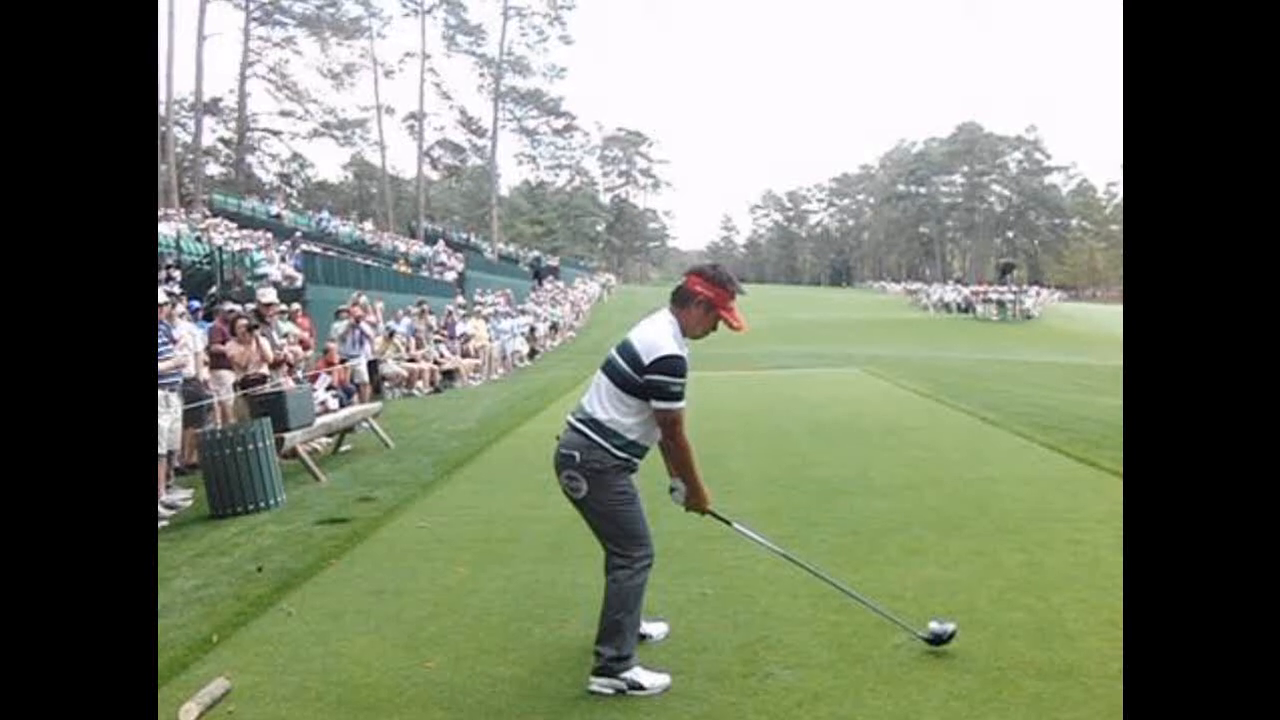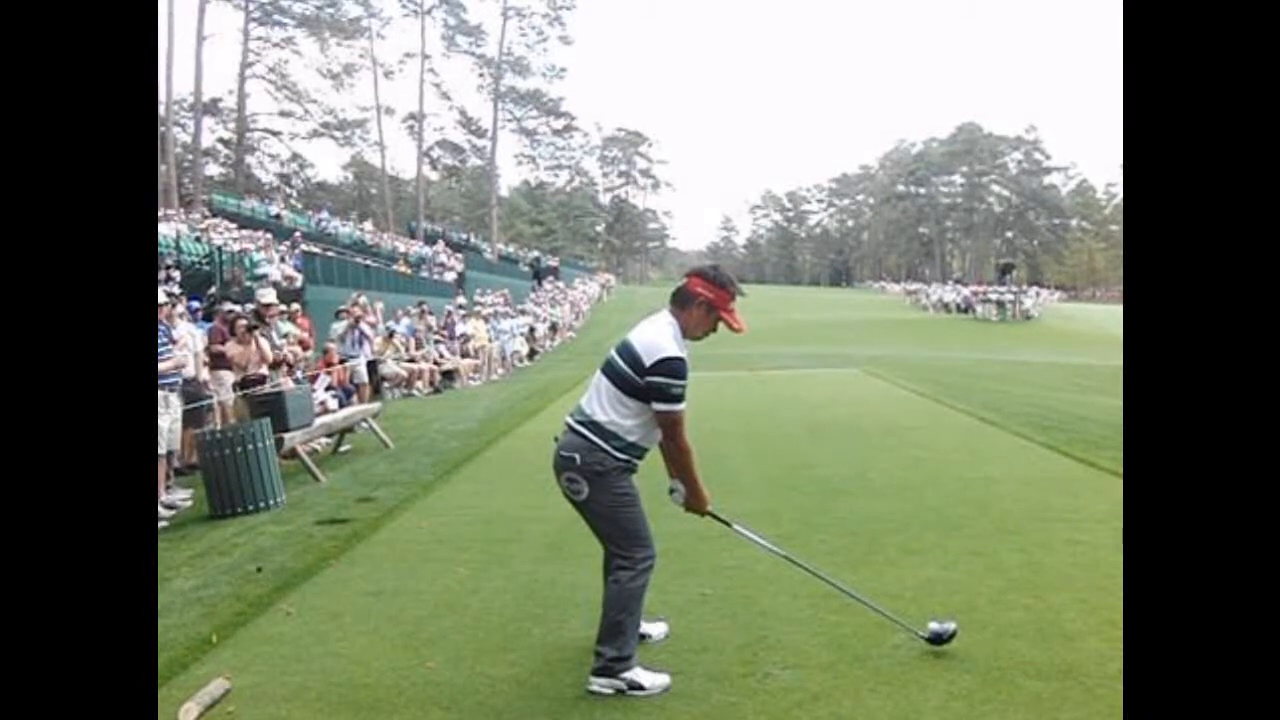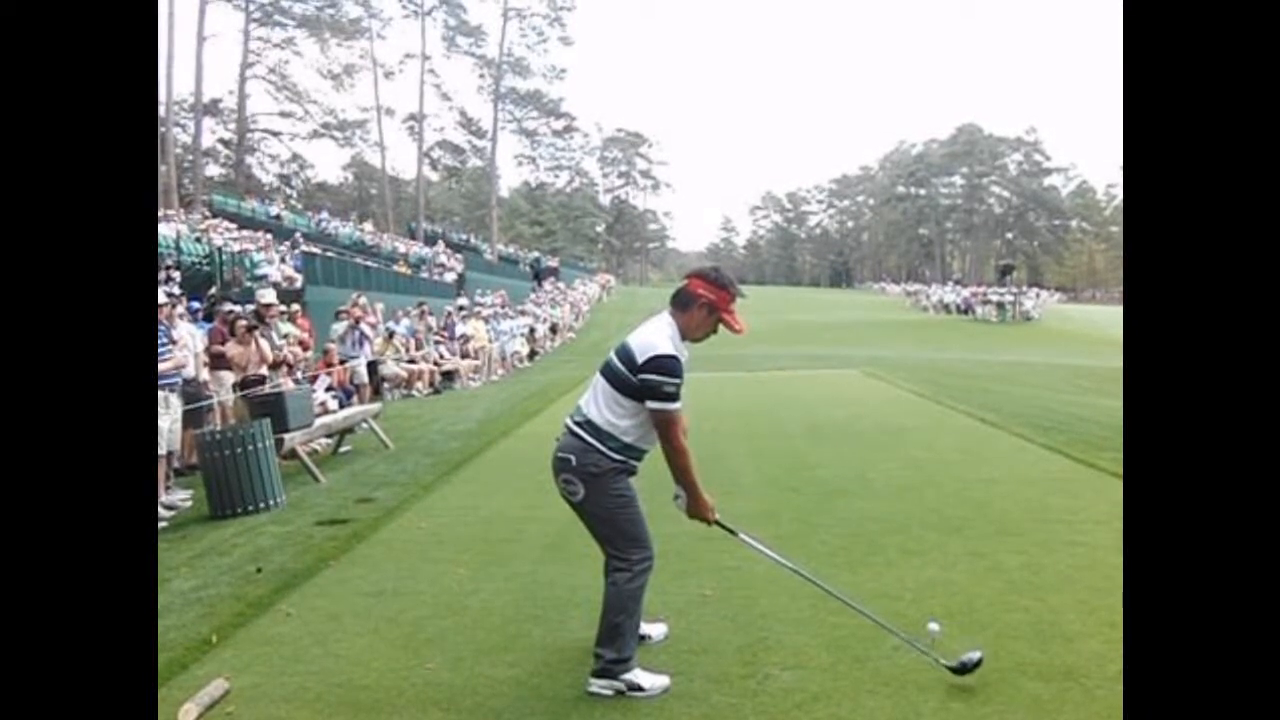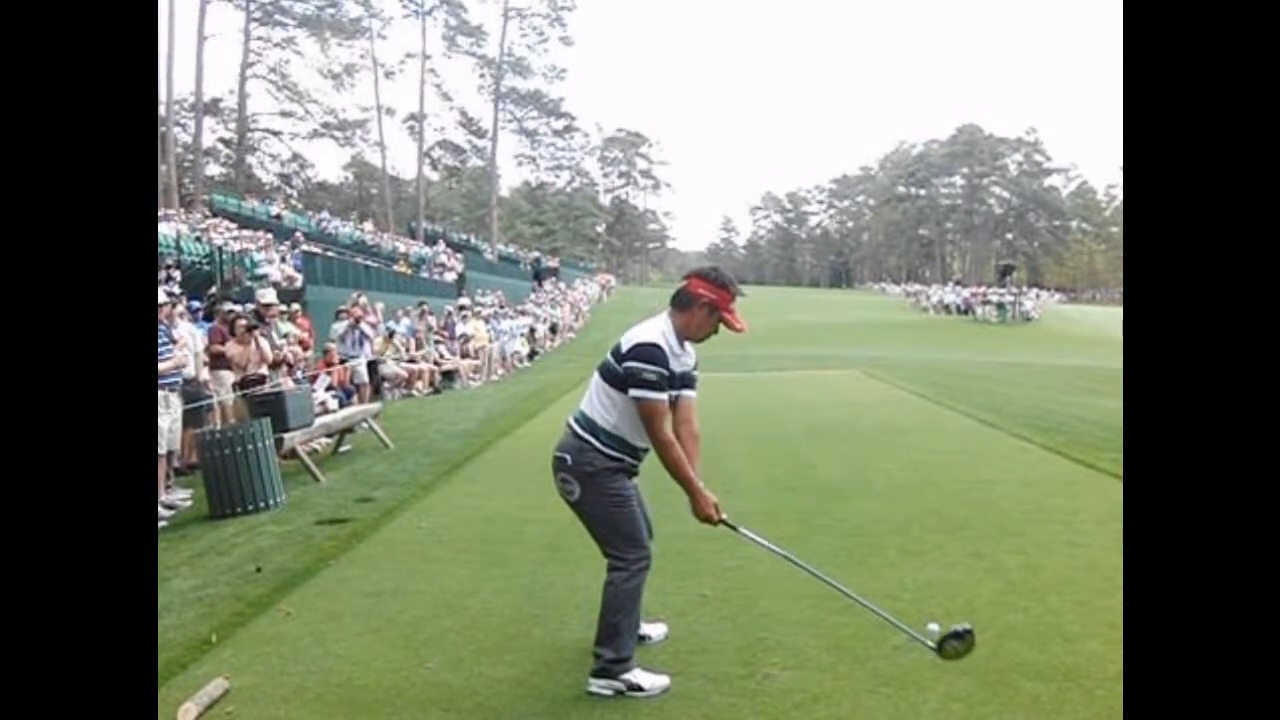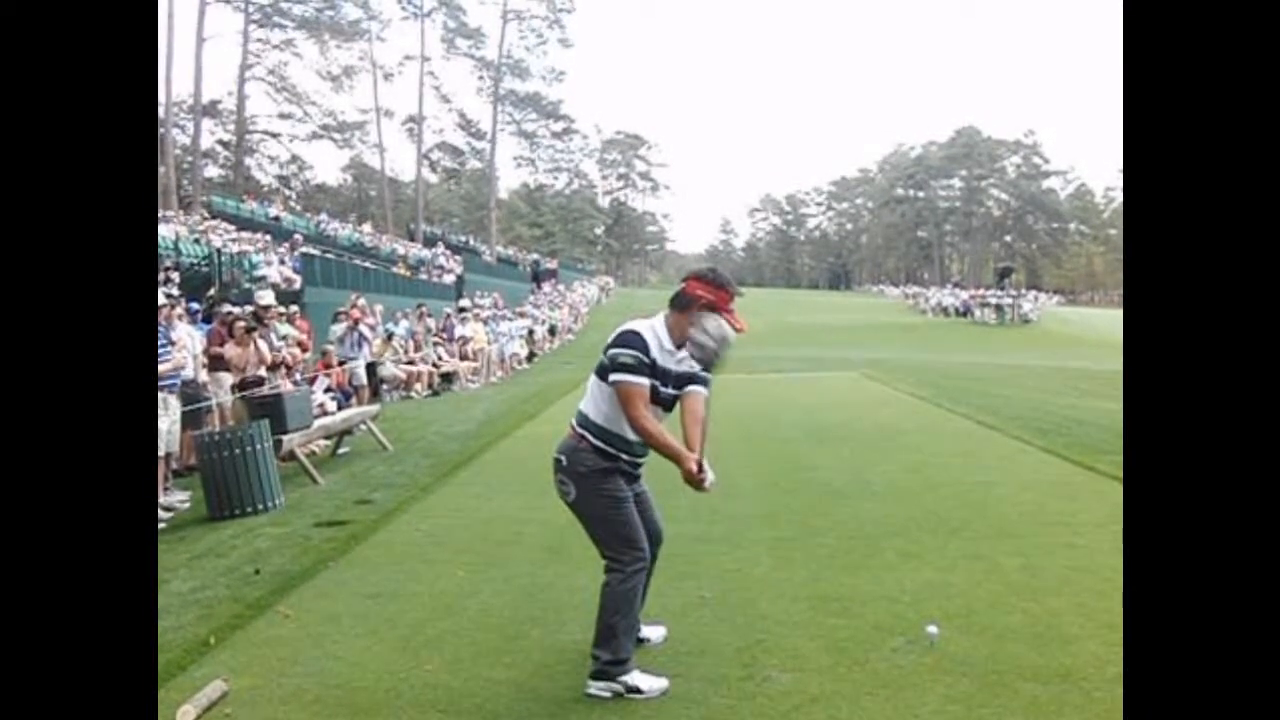
dt=1s
person 1, frame 1
left shoulder: (656, 328)
right shoulder: (667, 354)
left elbow: (662, 424)
right elbow: (673, 433)
left wrist: (675, 475)
right wrist: (696, 489)
left hip: (585, 451)
right hip: (596, 461)
left knee: (624, 547)
right knee: (634, 555)
left ankle: (624, 624)
right ankle: (613, 667)
person 1, frame 2
left shoulder: (656, 329)
right shoulder: (667, 355)
left elbow: (664, 427)
right elbow: (675, 436)
left wrist: (675, 478)
right wrist: (695, 492)
left hip: (584, 451)
right hip: (596, 462)
left knee: (624, 548)
right knee: (636, 556)
left ankle: (624, 625)
right ankle: (613, 668)
person 1, frame 3
left shoulder: (663, 337)
right shoulder: (662, 355)
left elbow: (676, 427)
right elbow: (671, 439)
left wrist: (685, 489)
right wrist: (696, 496)
left hip: (590, 456)
right hip: (592, 463)
left knee: (625, 548)
right knee: (634, 557)
left ankle: (624, 626)
right ankle: (612, 669)
person 1, frame 4
left shoulder: (683, 354)
right shoulder: (648, 347)
left elbow: (686, 425)
right elbow: (660, 435)
left wrist: (698, 486)
right wrist: (696, 494)
left hip: (611, 460)
right hip: (589, 462)
left knee: (637, 540)
right knee: (632, 555)
left ankle: (625, 626)
right ankle: (612, 669)
person 1, frame 5
left shoulder: (694, 360)
right shoulder: (635, 339)
left elbow: (695, 413)
right elbow: (637, 416)
left wrist: (698, 461)
right wrist: (681, 457)
left hip: (621, 465)
right hip: (589, 463)
left knee: (649, 540)
right knee: (630, 556)
left ankle: (626, 627)
right ankle: (610, 671)
person 2, frame 1
left shoulder: (165, 327)
right shoulder: (161, 328)
right wrist: (171, 364)
left hip: (173, 393)
right hip: (160, 396)
left knee: (172, 447)
right knee: (161, 449)
left ankle: (165, 490)
right ankle: (160, 496)
person 2, frame 2
left shoulder: (165, 327)
right shoulder: (161, 328)
left elbow: (176, 346)
right wrist: (172, 364)
left hip: (173, 393)
right hip: (160, 396)
left knee: (171, 447)
right knee: (161, 449)
left ankle: (165, 490)
right ankle: (161, 497)
person 2, frame 3
left shoulder: (165, 328)
right shoulder: (162, 328)
left elbow: (178, 346)
right wrist: (172, 364)
left hip: (173, 394)
right hip: (160, 397)
left knee: (172, 448)
right knee: (161, 450)
left ankle: (165, 491)
right ankle: (161, 497)
person 2, frame 4
left shoulder: (165, 328)
right shoulder: (161, 330)
left elbow: (177, 346)
right wrist: (173, 363)
left hip: (172, 394)
right hip: (161, 397)
left knee: (172, 448)
right knee: (161, 450)
left ankle: (165, 491)
right ankle: (161, 496)
person 2, frame 5
left shoulder: (164, 330)
right shoulder: (161, 331)
left wrist: (176, 354)
right wrist: (171, 365)
left hip: (171, 395)
right hip: (160, 398)
left knee: (170, 449)
right knee: (160, 451)
left ankle: (165, 491)
right ankle: (160, 498)
